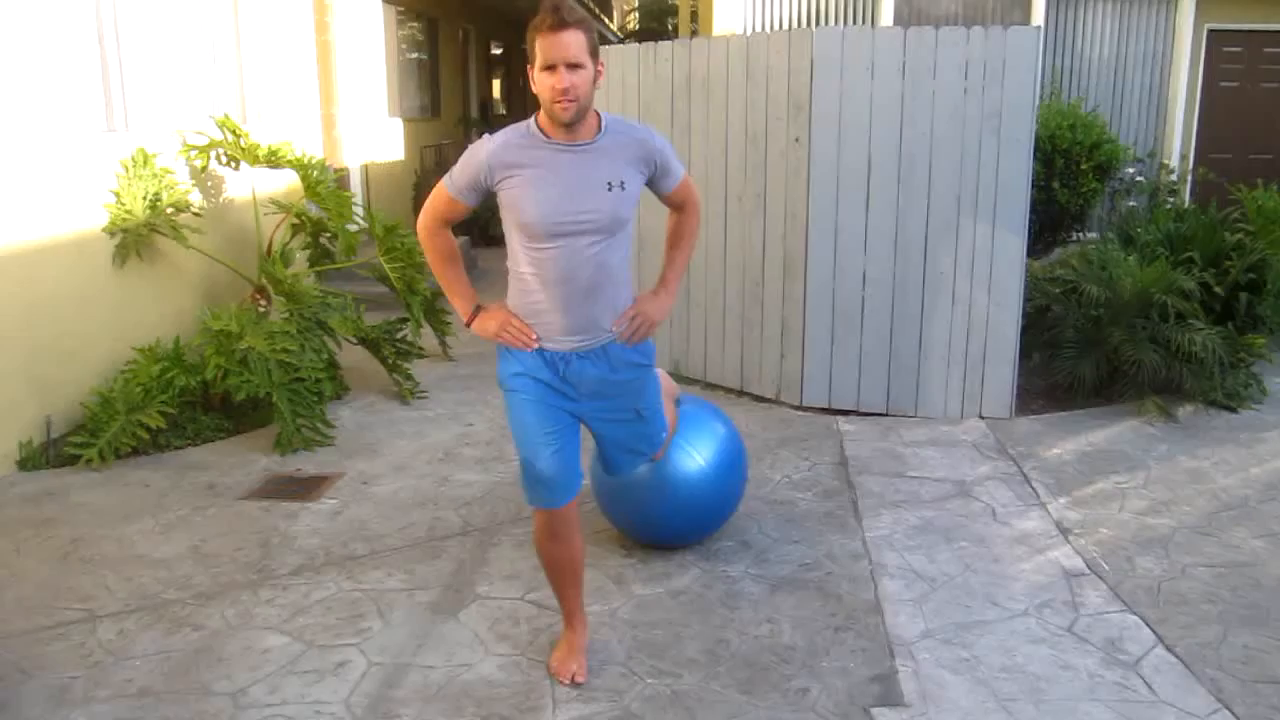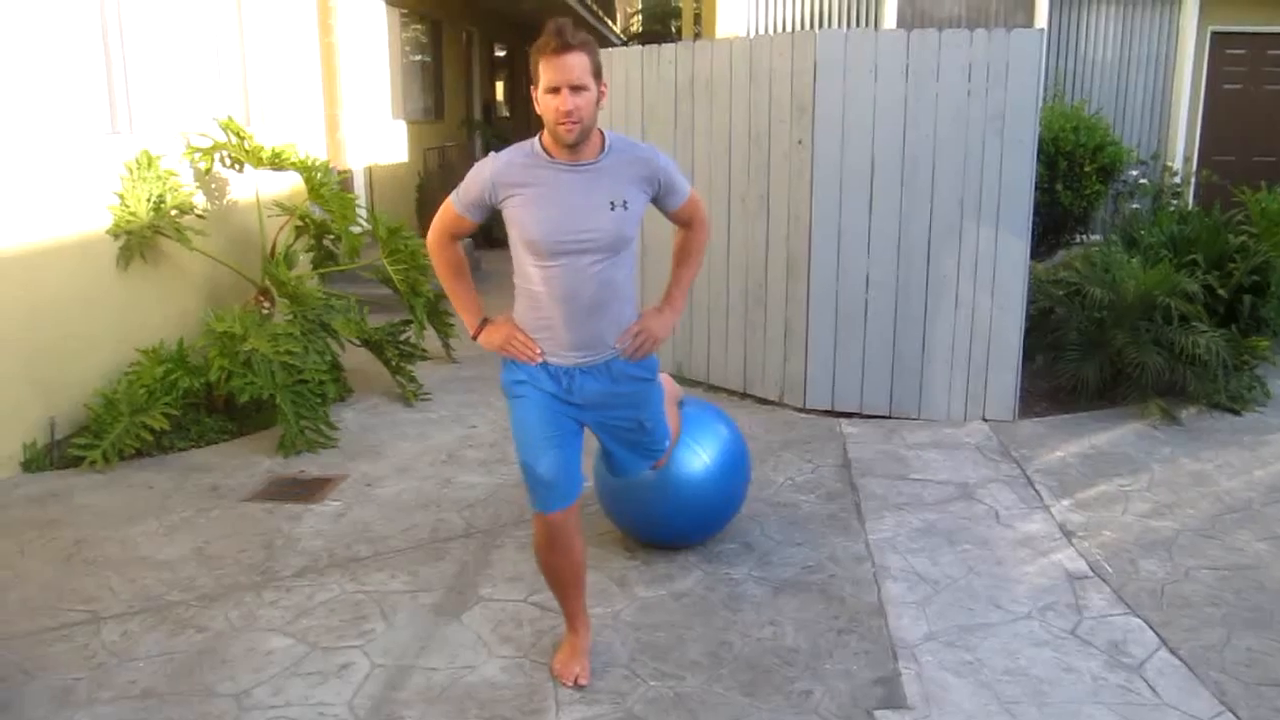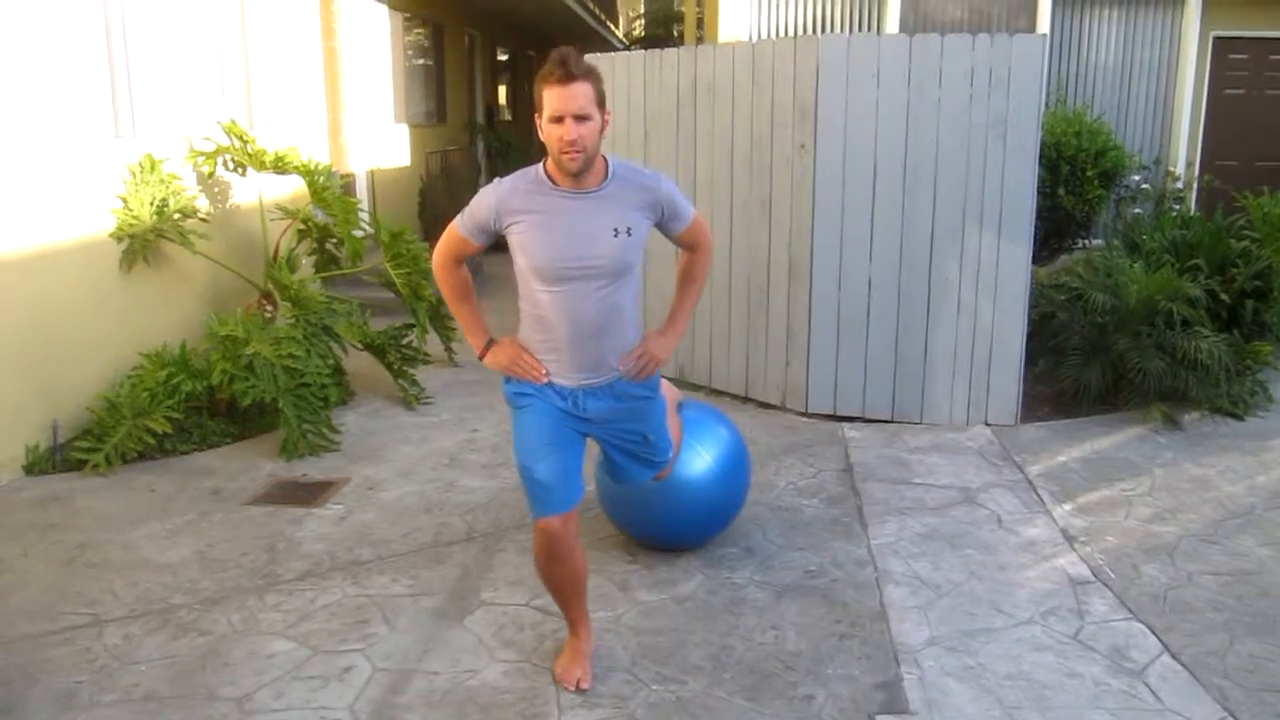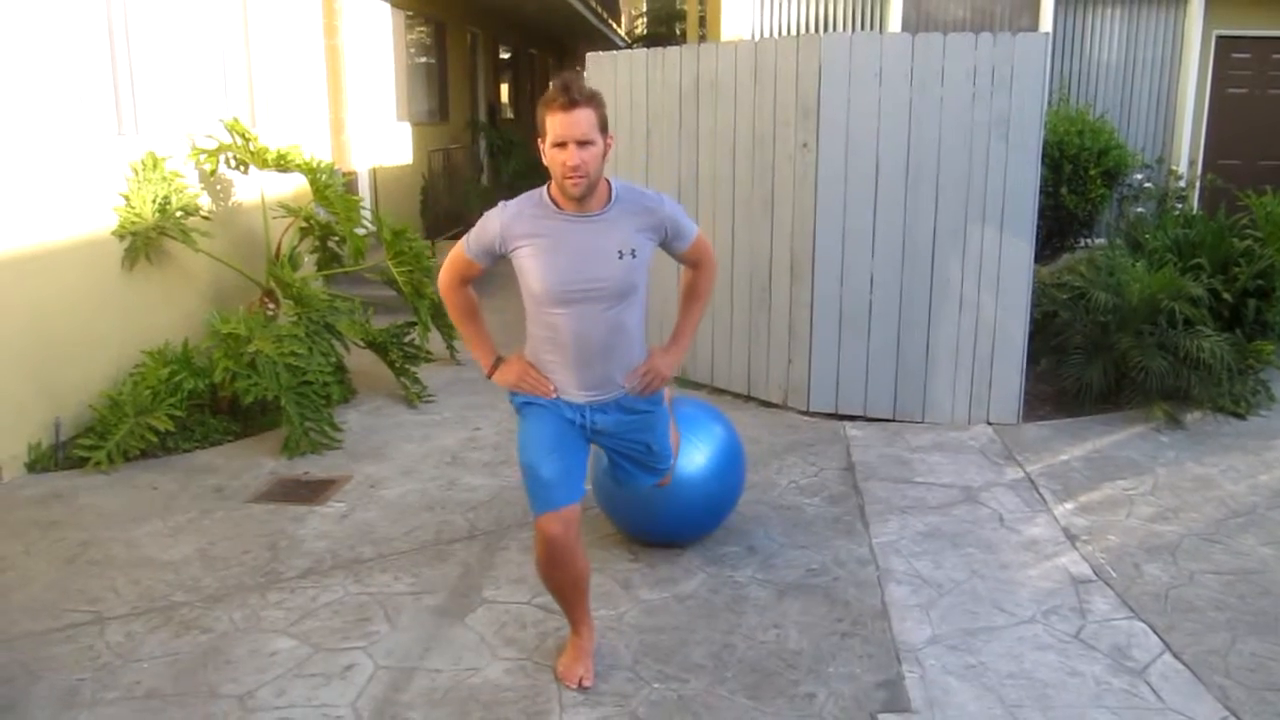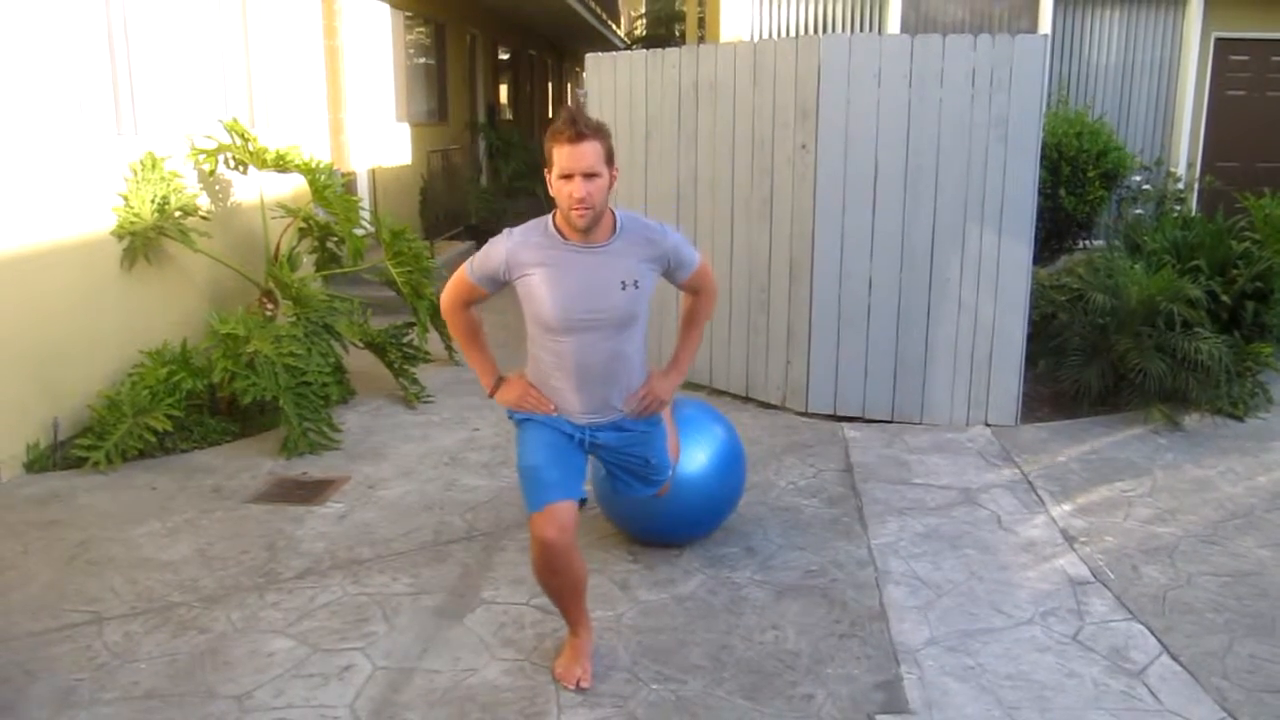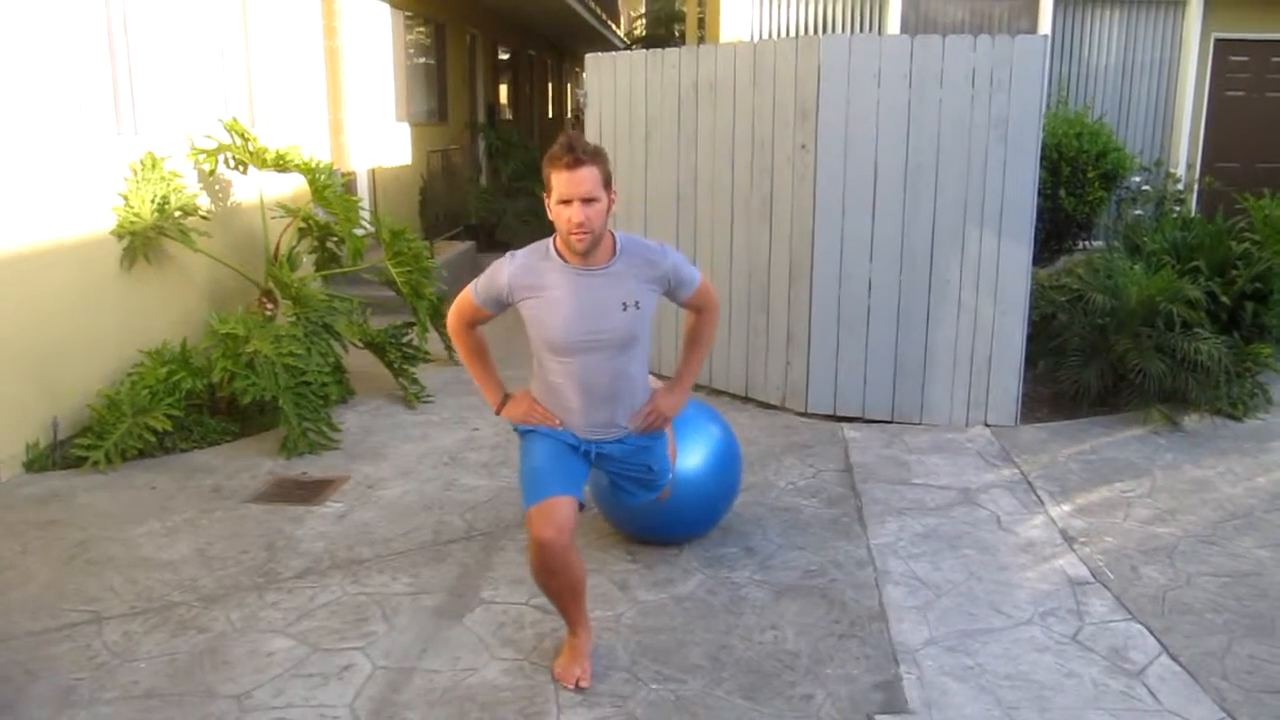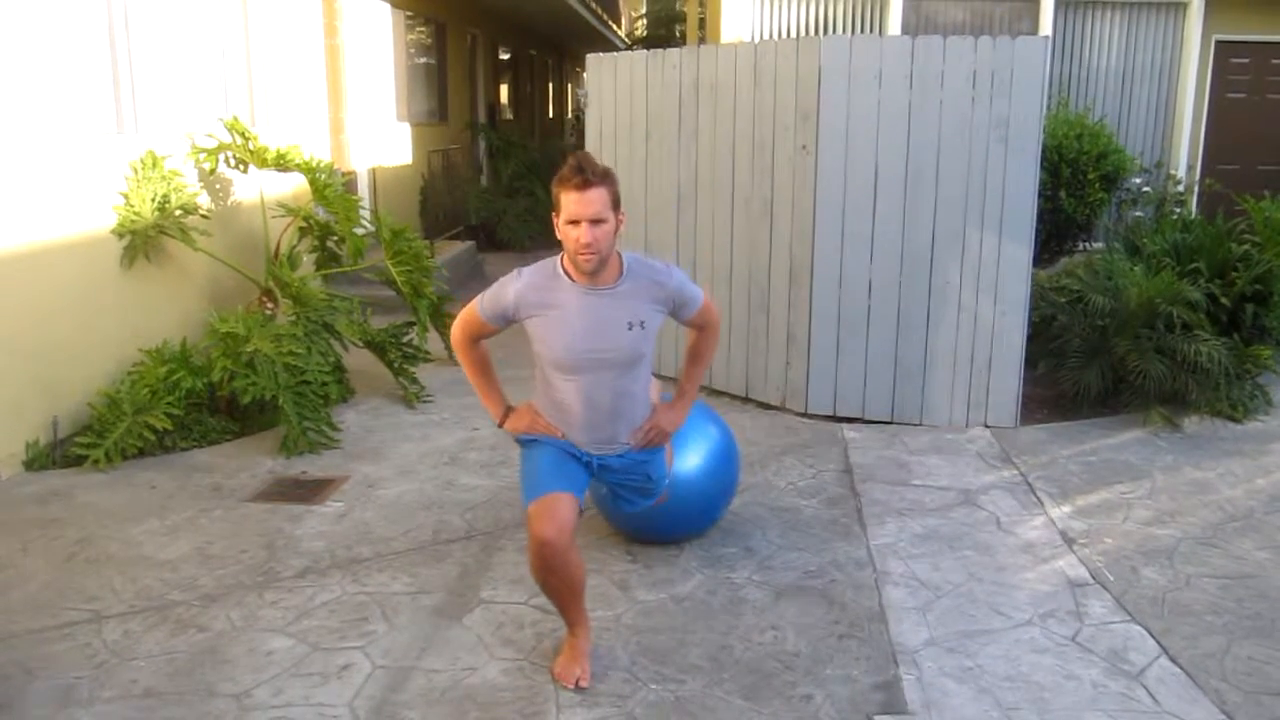
dt=0.3s
person 1, frame 1
left shoulder: (640, 145)
right shoulder: (497, 154)
left elbow: (687, 207)
right elbow: (432, 224)
left wrist: (665, 292)
right wrist: (473, 311)
left hip: (618, 351)
right hip: (532, 361)
left knee: (648, 456)
right knee: (555, 507)
left ankle: (660, 389)
right ankle: (575, 627)
person 1, frame 2
left shoulder: (644, 164)
right shoulder: (501, 172)
left elbow: (694, 224)
right elbow: (441, 237)
left wrist: (670, 309)
right wrist: (479, 323)
left hip: (620, 363)
right hip: (537, 372)
left knee: (651, 460)
right knee: (555, 516)
left ankle: (663, 390)
right ankle: (577, 629)
person 1, frame 3
left shoulder: (648, 190)
right shoulder: (505, 199)
left elbow: (699, 246)
right elbow: (446, 260)
left wrist: (672, 332)
right wrist: (485, 344)
left hip: (624, 381)
right hip: (542, 389)
left knee: (655, 472)
right knee: (554, 526)
left ankle: (664, 397)
right ankle: (579, 634)
person 1, frame 4
left shoulder: (652, 211)
right shoulder: (510, 222)
left elbow: (703, 263)
right elbow: (452, 280)
left wrist: (676, 348)
right wrist: (493, 363)
left hip: (629, 394)
right hip: (549, 400)
left knee: (656, 479)
right knee: (556, 530)
left ankle: (663, 403)
right ankle: (581, 632)
person 1, frame 5
left shoulder: (655, 241)
right shoulder: (514, 249)
left elbow: (703, 290)
right elbow: (454, 302)
left wrist: (674, 374)
right wrist: (495, 382)
left hip: (629, 412)
right hip: (549, 417)
left knee: (656, 489)
right knee: (551, 535)
left ankle: (662, 414)
right ankle: (579, 633)
person 1, frame 6
left shoulder: (655, 262)
right shoulder: (517, 272)
left elbow: (707, 307)
right elbow: (459, 322)
left wrist: (679, 389)
right wrist: (500, 399)
left hip: (632, 426)
right hip: (554, 429)
left knee: (656, 494)
right knee: (548, 536)
right ankle: (578, 633)
person 1, frame 7
left shoulder: (660, 282)
right shoulder: (524, 290)
left elbow: (708, 325)
right elbow: (463, 335)
left wrist: (678, 404)
right wrist: (503, 412)
left hip: (633, 439)
right hip: (556, 440)
left knee: (651, 500)
right knee: (548, 537)
right ankle: (577, 633)
